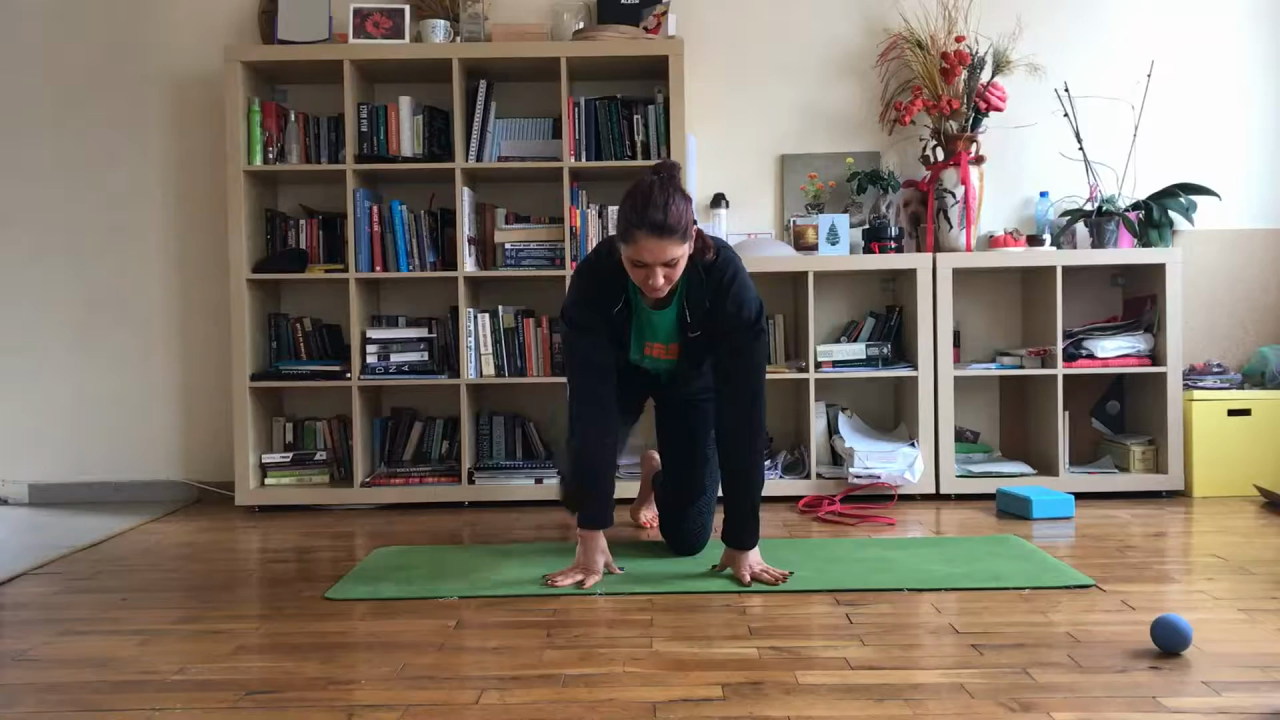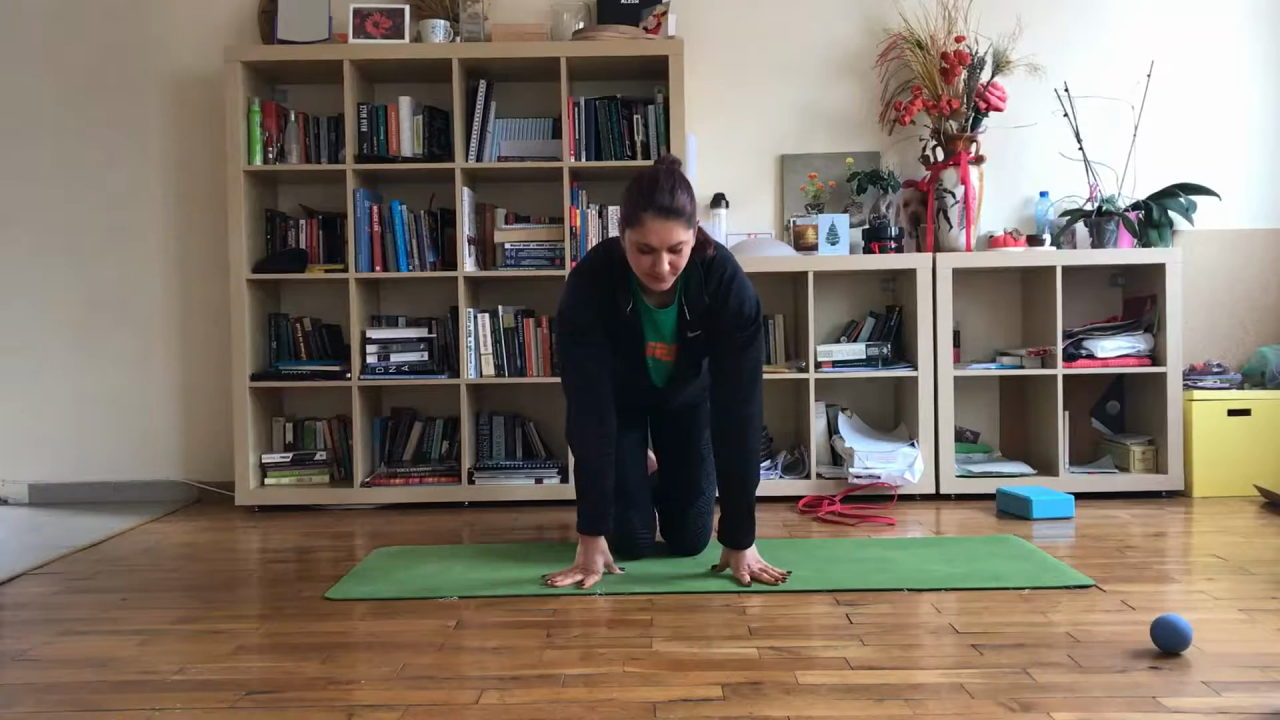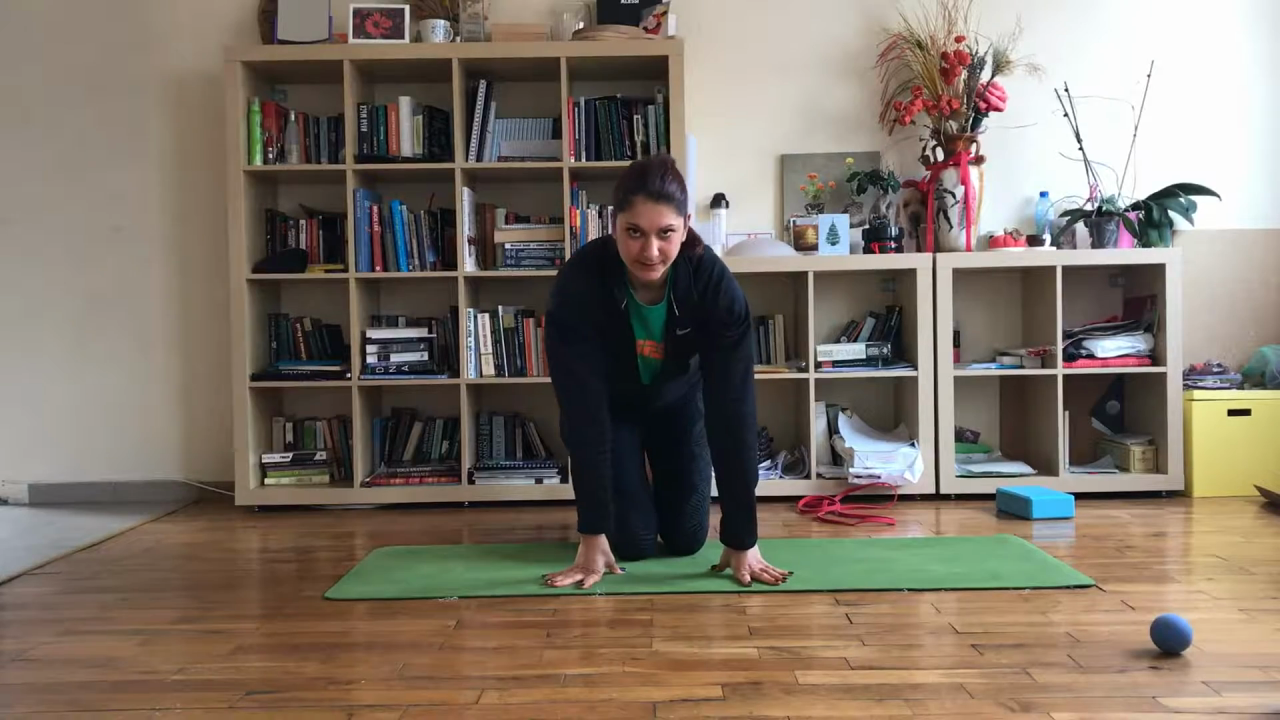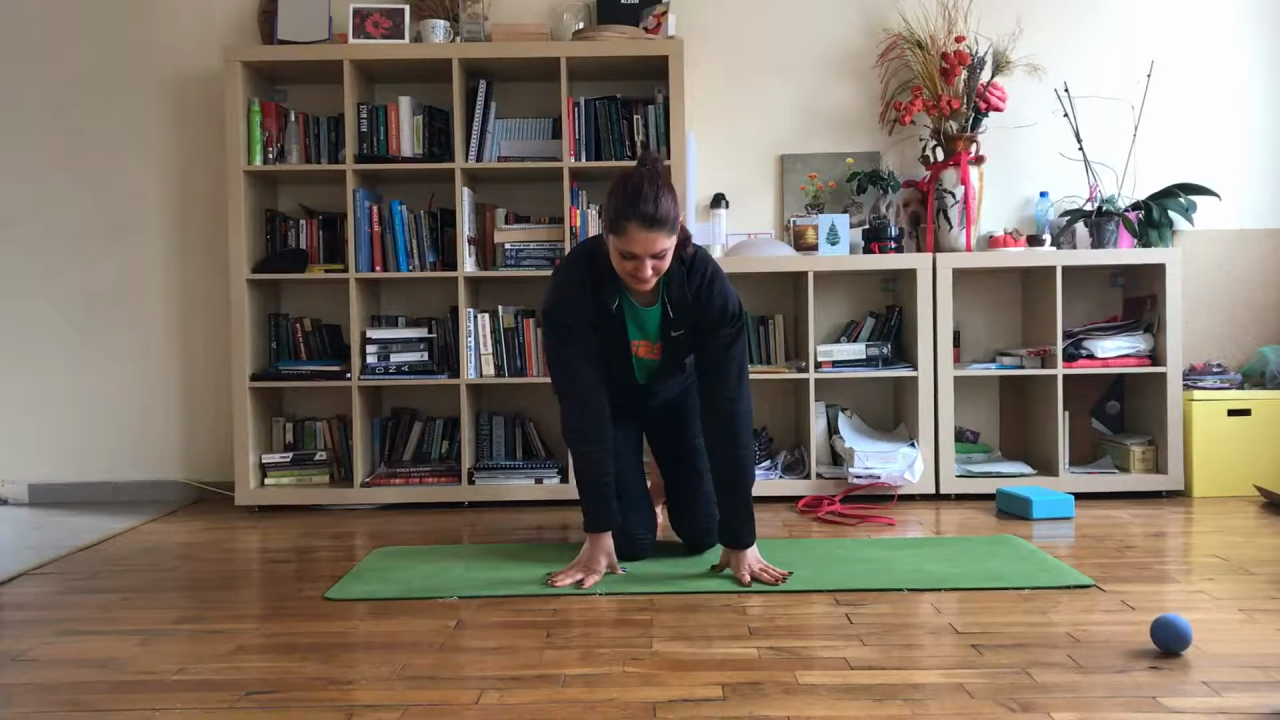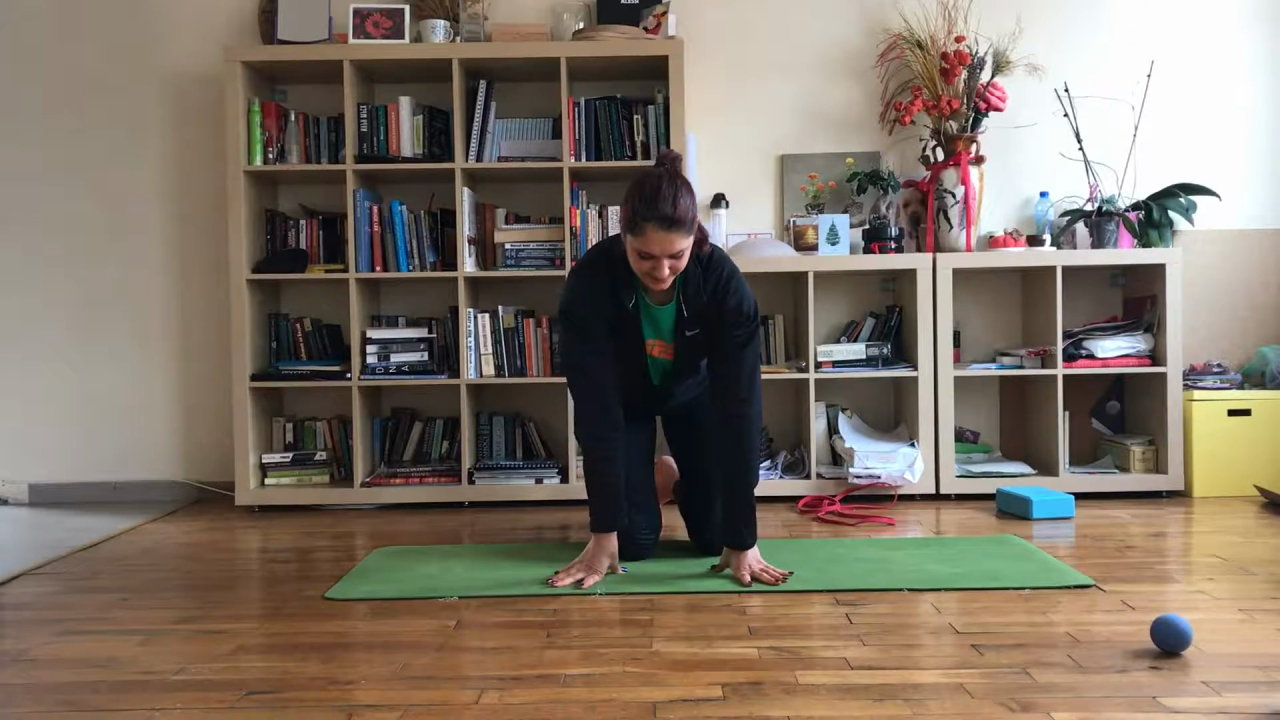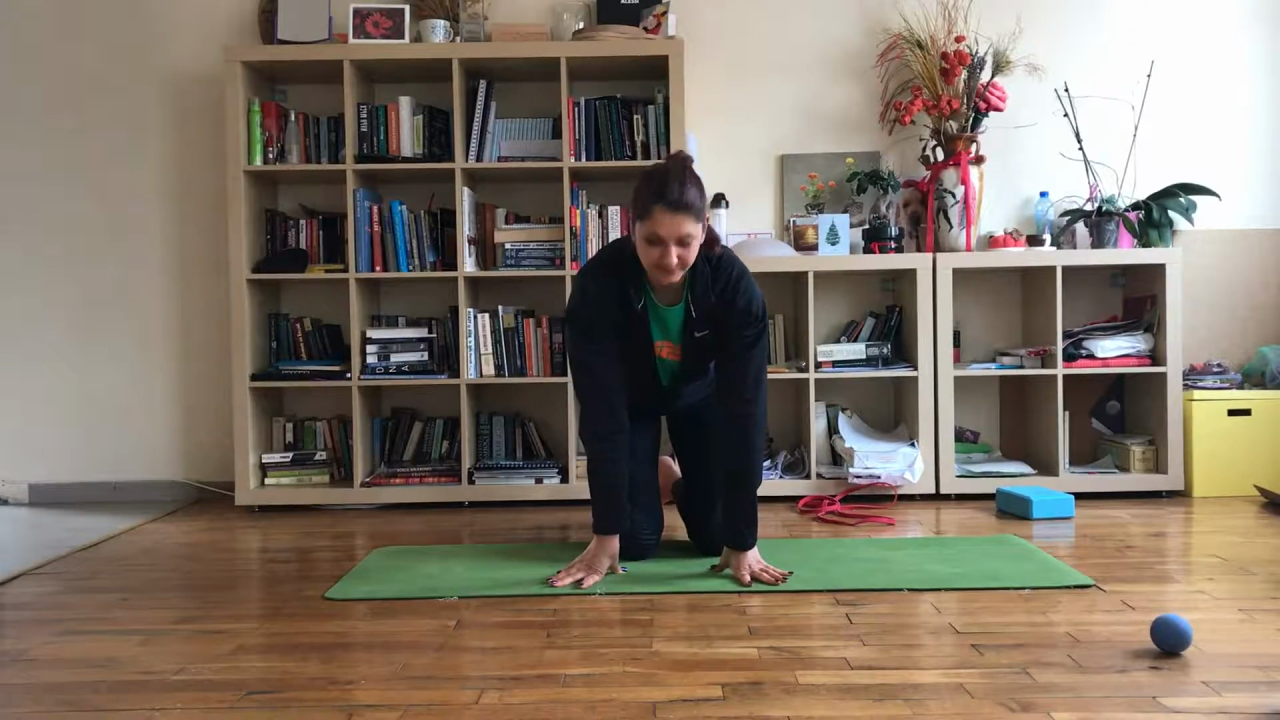
dt=0.4s
person 1, frame 1
left shoulder: (726, 277)
right shoulder: (595, 276)
left elbow: (742, 407)
right elbow: (591, 400)
left wrist: (743, 542)
right wrist: (592, 537)
left hip: (694, 378)
right hip: (622, 369)
left knee: (687, 536)
right knee: (575, 496)
left ankle: (660, 475)
person 1, frame 2
left shoulder: (724, 280)
right shoulder: (590, 281)
left elbow: (738, 407)
right elbow: (589, 410)
left wrist: (740, 540)
right wrist: (591, 539)
left hip: (688, 395)
right hip: (619, 397)
left knee: (689, 539)
right knee: (633, 540)
left ankle: (660, 480)
right ankle: (635, 485)
person 1, frame 3
left shoulder: (713, 282)
right shoulder: (579, 281)
left elbow: (732, 405)
right elbow: (582, 410)
left wrist: (742, 540)
right wrist: (592, 536)
left hip: (677, 396)
right hip: (610, 401)
left knee: (686, 538)
right knee: (633, 541)
left ankle: (659, 483)
right ankle: (632, 484)
person 1, frame 4
left shoulder: (705, 280)
right shoulder: (574, 281)
left elbow: (727, 404)
right elbow: (583, 409)
left wrist: (739, 539)
right wrist: (598, 534)
left hip: (675, 391)
right hip: (608, 396)
left knee: (700, 532)
right knee: (632, 541)
left ankle: (668, 485)
right ankle: (634, 491)
person 1, frame 5
left shoulder: (722, 281)
right shoulder: (590, 281)
left elbow: (738, 405)
right elbow: (596, 408)
left wrist: (741, 540)
right wrist: (603, 533)
left hip: (692, 391)
right hip: (625, 396)
left knee: (714, 536)
right knee: (635, 541)
left ankle: (681, 480)
right ankle: (652, 481)
person 1, frame 6
left shoulder: (733, 283)
right shoulder: (598, 283)
left elbow: (743, 408)
right elbow: (602, 410)
left wrist: (741, 540)
right wrist: (605, 534)
left hip: (700, 393)
right hip: (631, 396)
left knee: (714, 536)
right knee: (636, 541)
left ankle: (681, 483)
right ankle: (652, 480)
